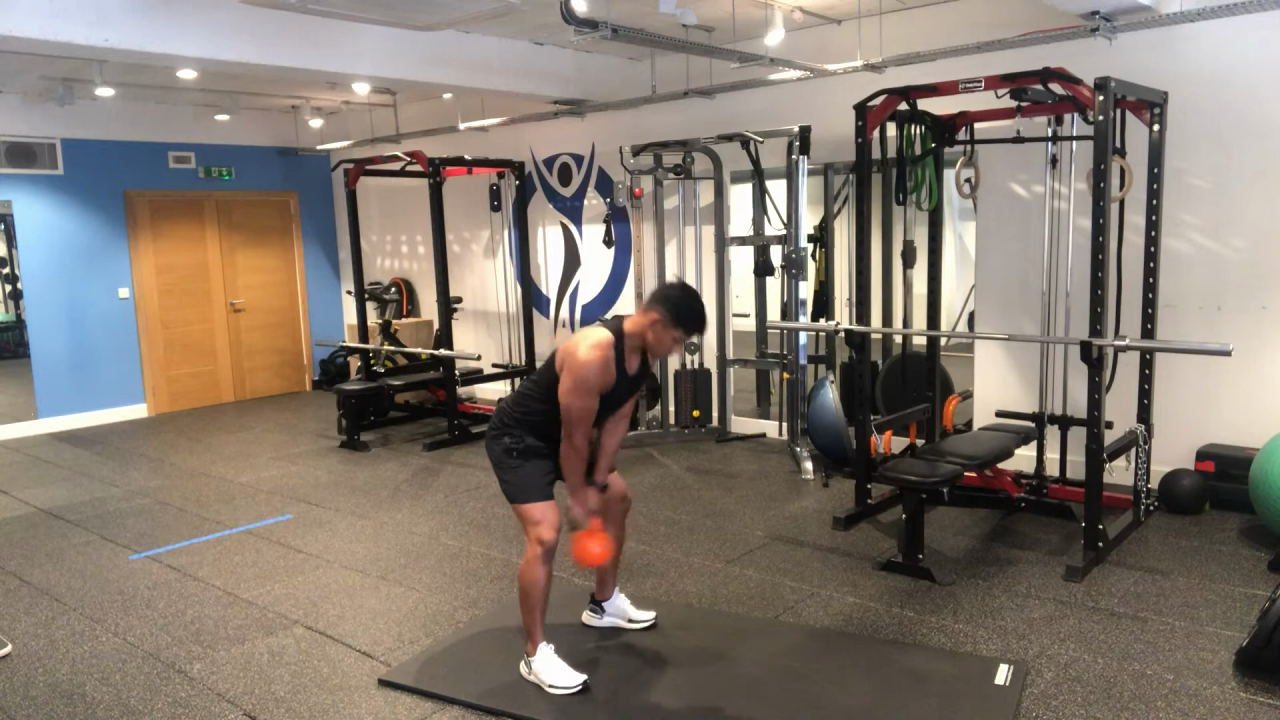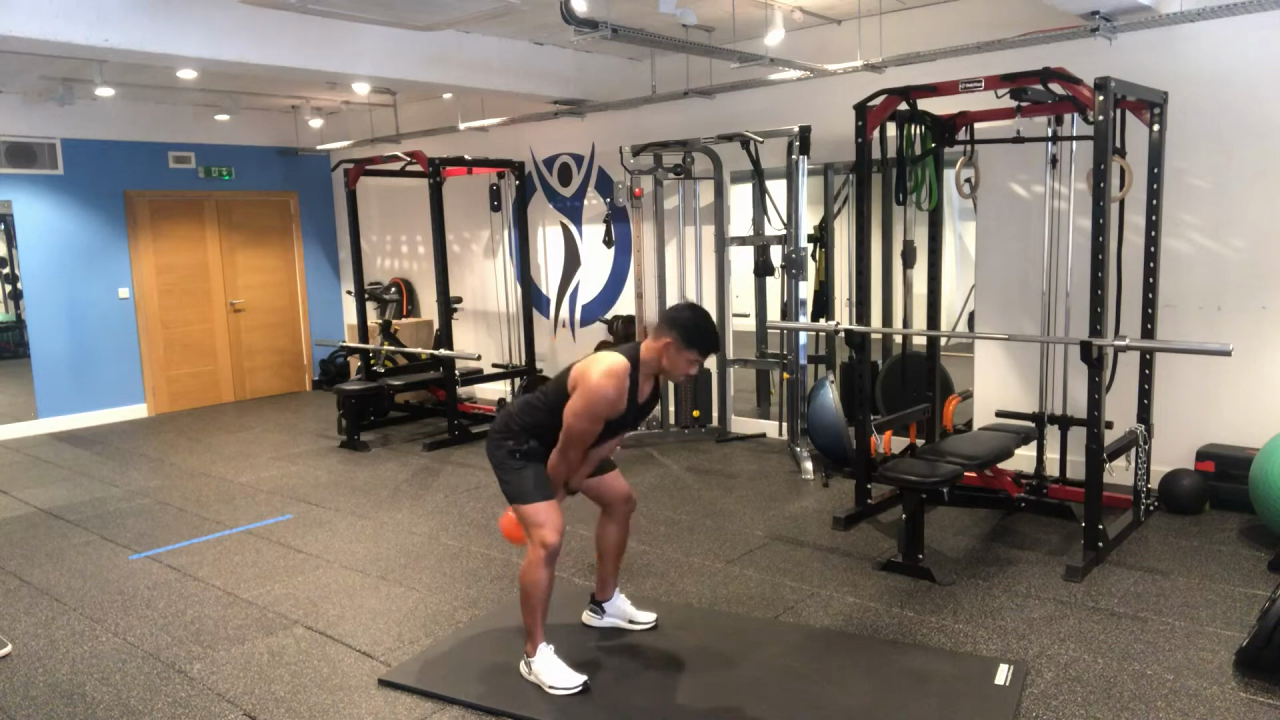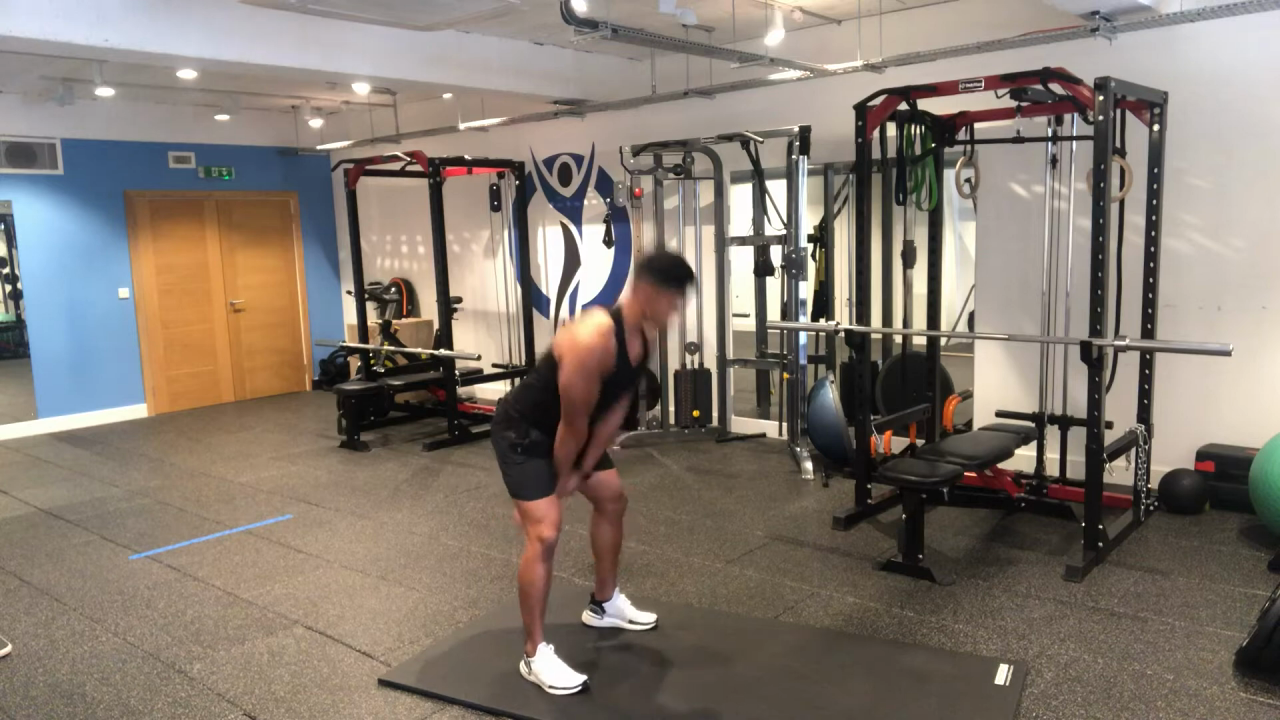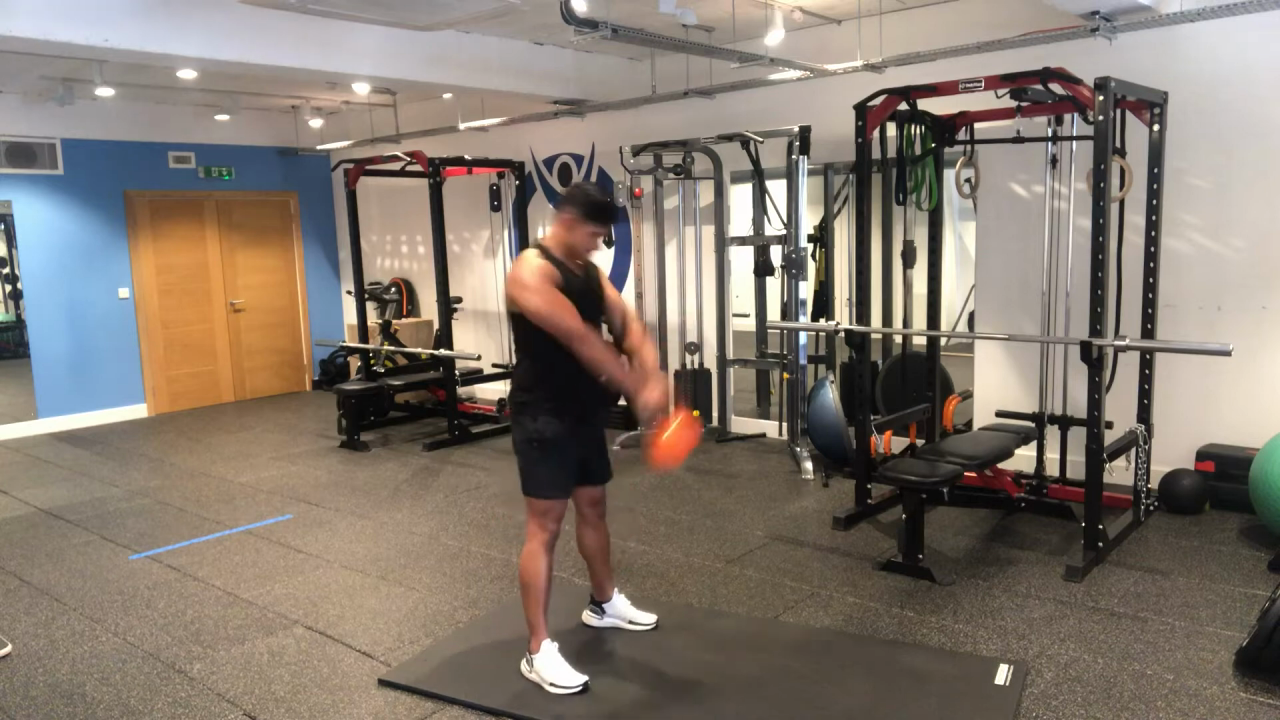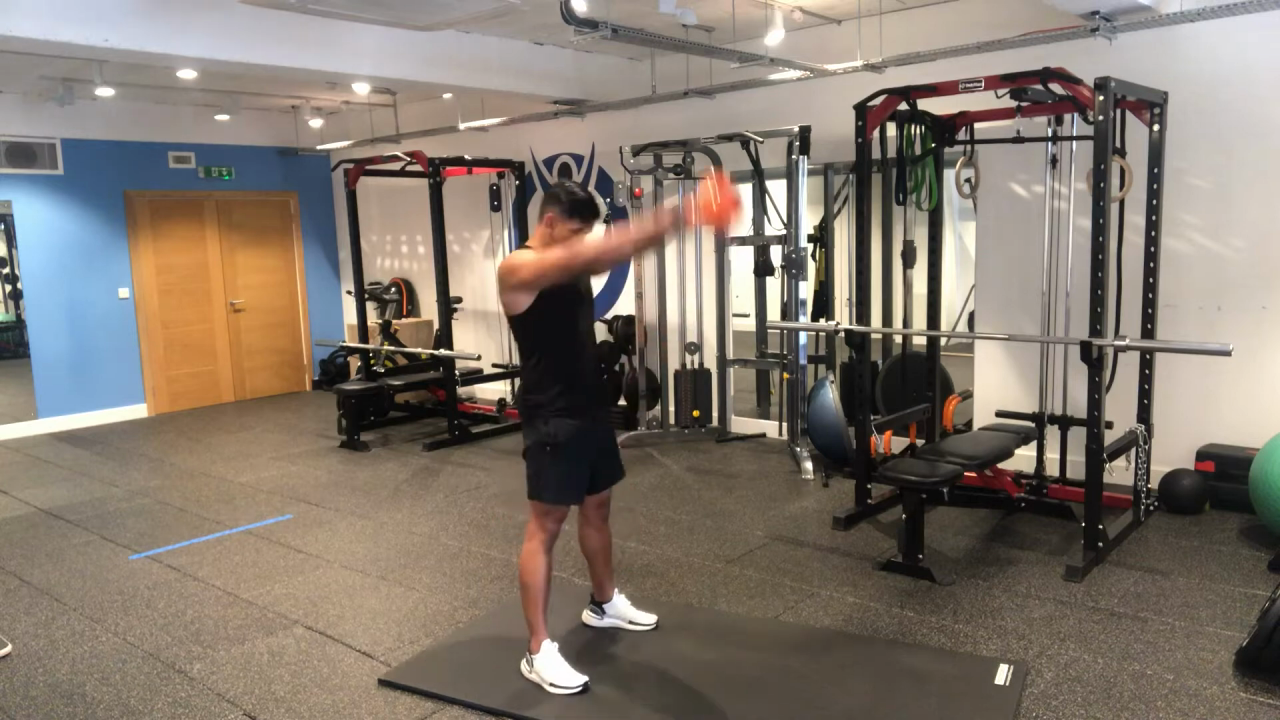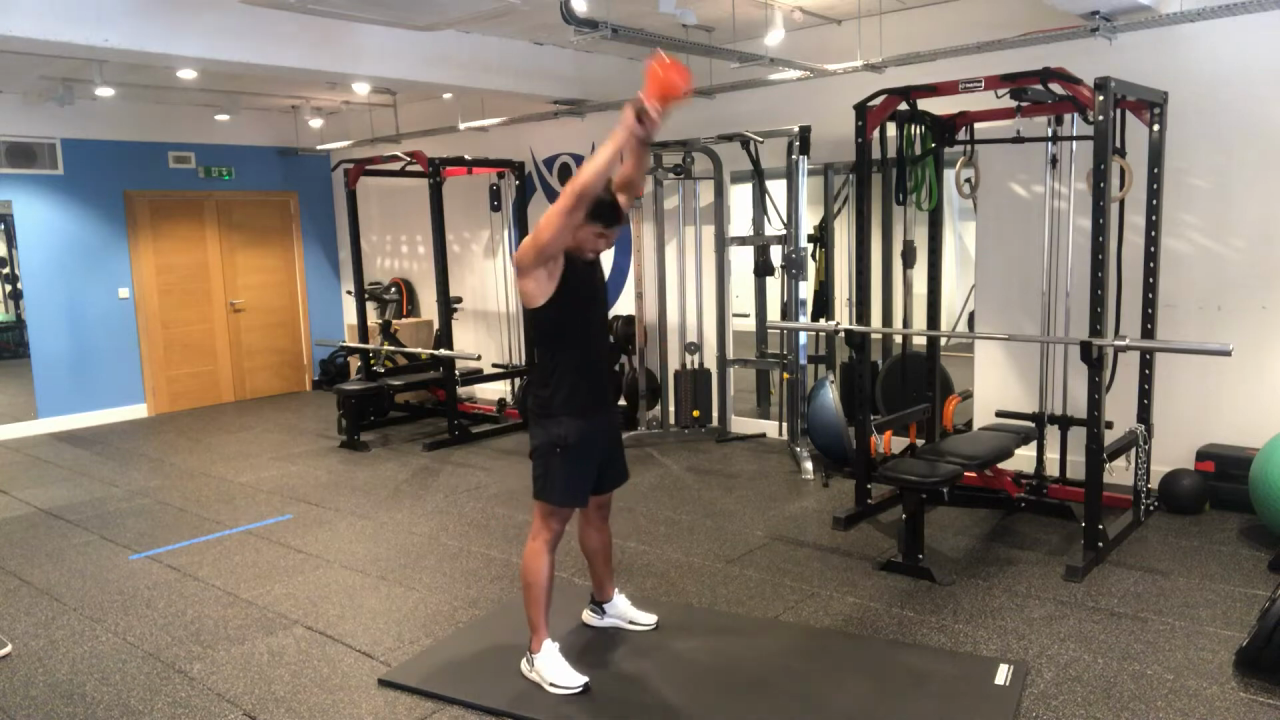
dt=0.2s
person 1, frame 1
left shoulder: (642, 352)
right shoulder: (592, 355)
left elbow: (617, 420)
right elbow: (574, 438)
left wrist: (600, 482)
right wrist: (578, 496)
left hip: (564, 435)
right hip: (519, 437)
left knee: (617, 502)
right knee: (545, 535)
left ankle: (604, 602)
right ankle: (535, 654)
person 1, frame 2
left shoulder: (651, 377)
right shoulder: (606, 382)
left elbow: (608, 439)
right elbow: (567, 453)
left wrist: (573, 484)
right wrist: (553, 497)
left hip: (568, 443)
right hip: (519, 442)
left knee: (621, 500)
right knee: (548, 538)
left ankle: (604, 603)
right ankle: (536, 655)
person 1, frame 3
left shoulder: (640, 338)
right shoulder: (592, 340)
left elbow: (613, 413)
right elbow: (572, 424)
left wrist: (582, 471)
right wrist: (562, 476)
left hip: (567, 429)
right hip: (523, 432)
left knee: (612, 500)
right knee: (544, 532)
left ankle: (605, 603)
right ankle: (535, 653)
person 1, frame 4
left shoulder: (588, 271)
right shoulder: (531, 271)
left elbow: (626, 322)
right elbow: (581, 338)
left wrist: (653, 377)
right wrist: (635, 389)
left hip: (583, 411)
right hip: (541, 417)
left knee: (593, 510)
right knee: (546, 527)
left ankle: (603, 603)
right ankle: (538, 652)
person 1, frame 5
left shoulder: (571, 263)
right shoulder: (520, 268)
left elbow: (612, 252)
right elbow: (584, 257)
left wrist: (664, 225)
right wrist: (655, 223)
left hip: (591, 409)
right hip: (552, 418)
left knee: (597, 508)
right knee: (545, 527)
left ankle: (604, 603)
right ankle: (538, 652)
person 1, frame 6
left shoulder: (586, 256)
right shoulder: (537, 259)
left elbow: (623, 189)
right elbow: (578, 194)
left wrist: (640, 139)
right wrist: (623, 133)
left hip: (599, 410)
right hip: (560, 418)
left knee: (597, 510)
right knee: (548, 527)
left ankle: (603, 602)
right ankle: (538, 651)
